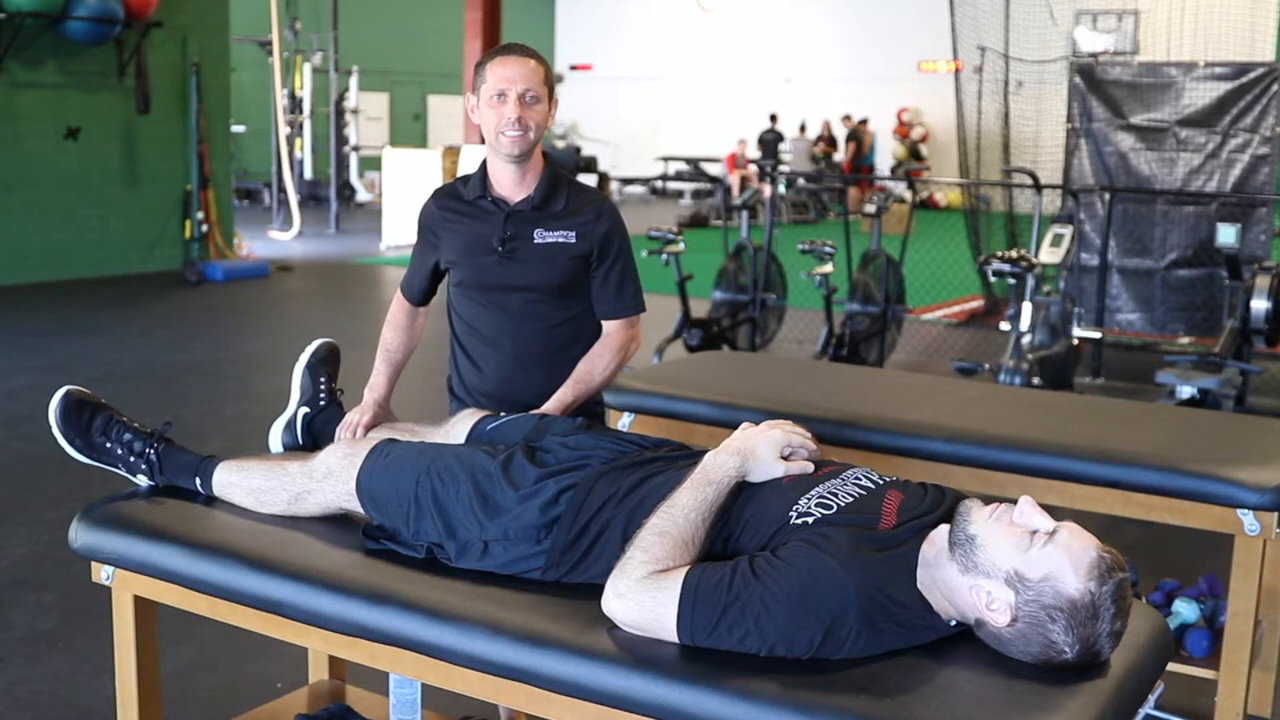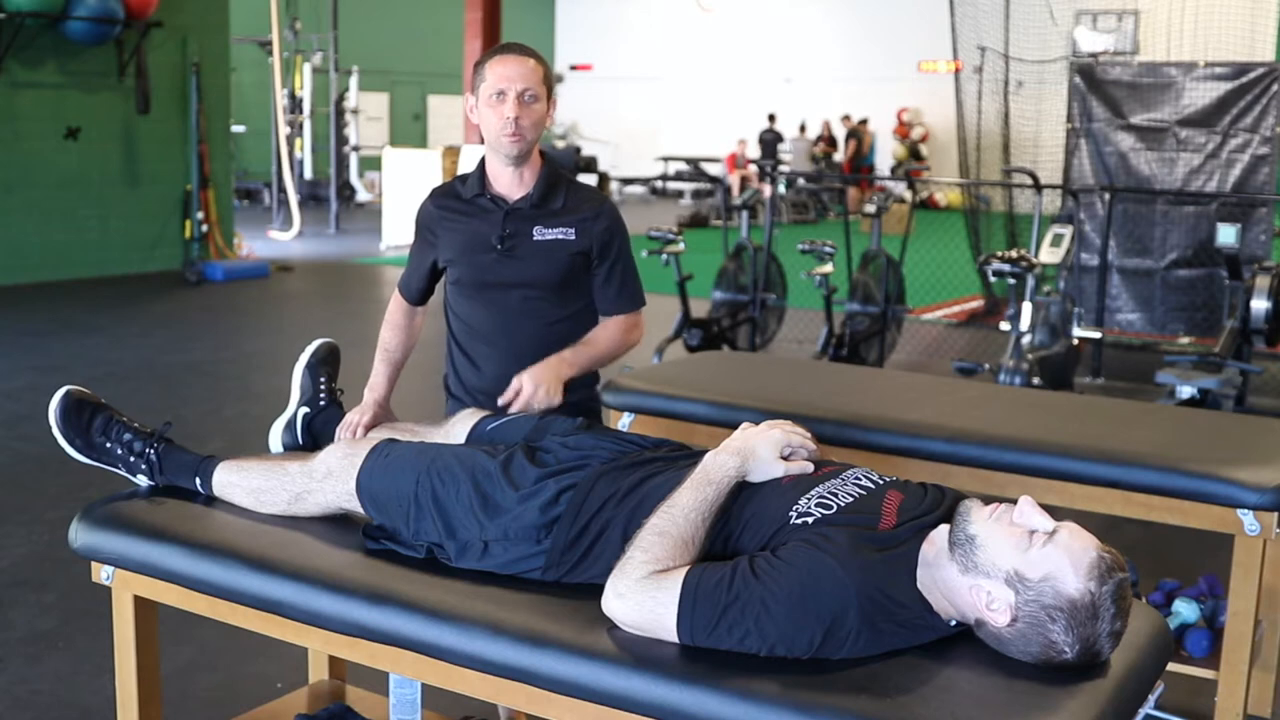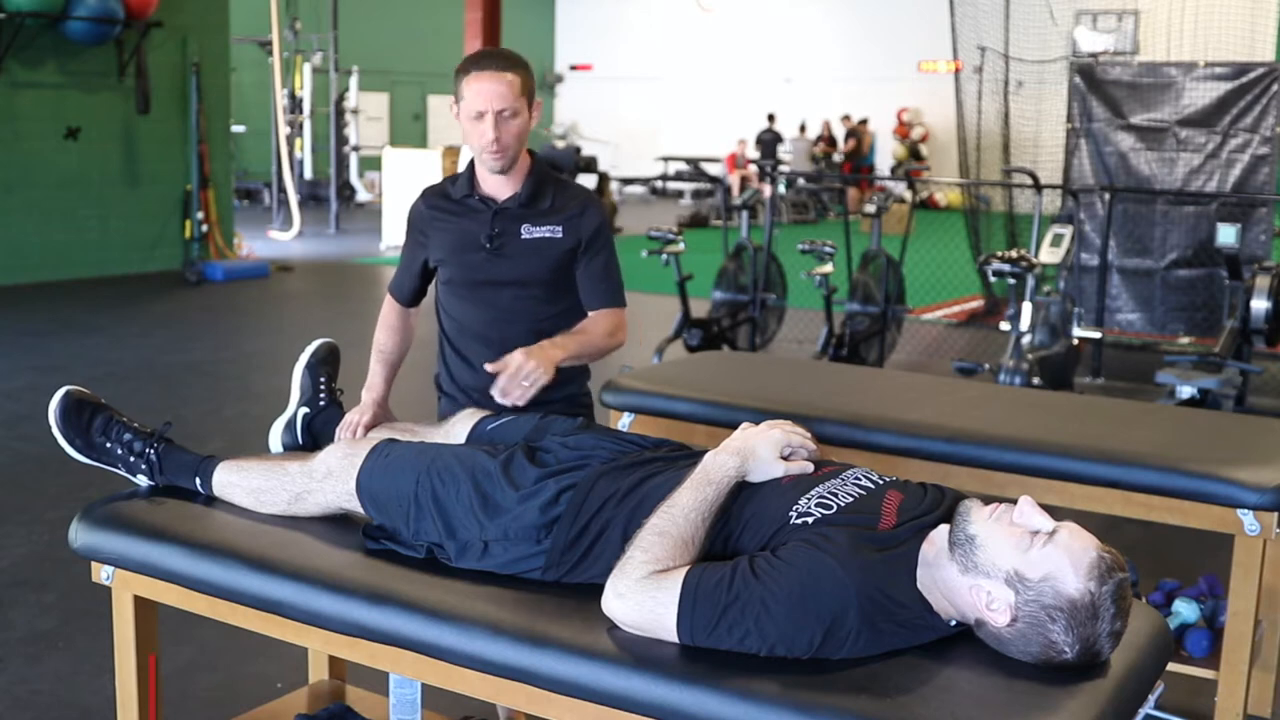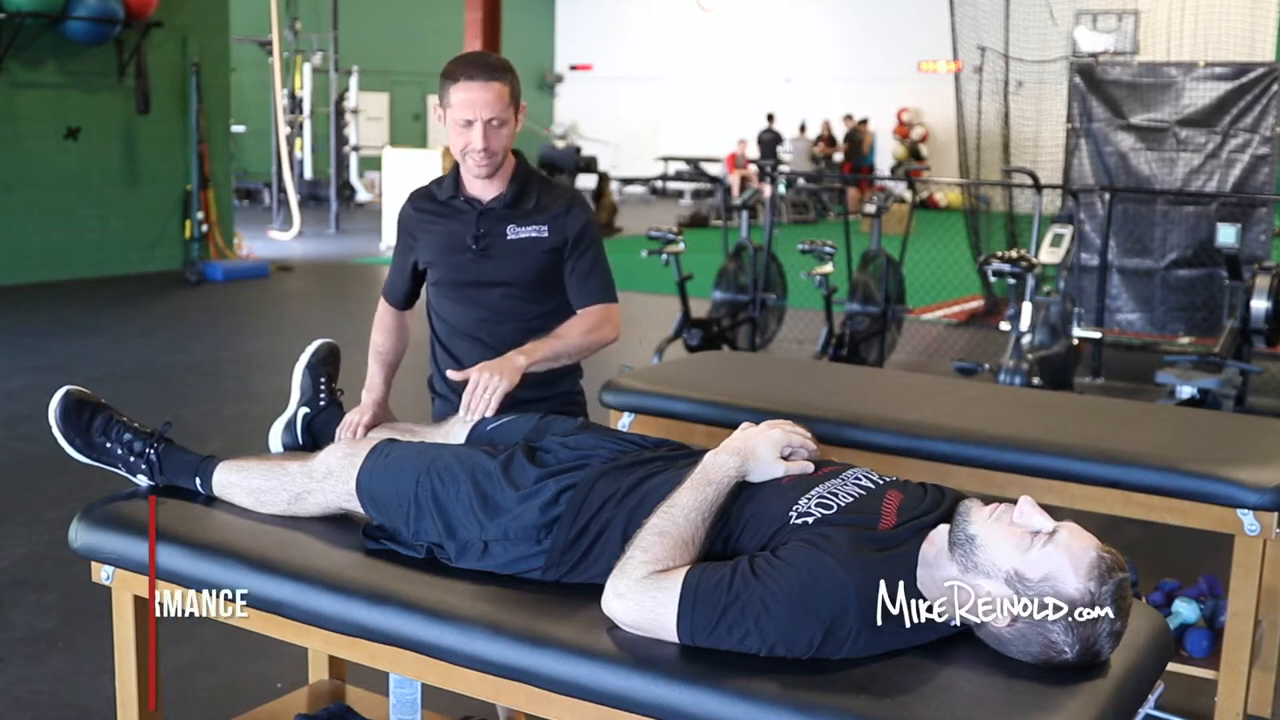
dt=0.3s
person 1, frame 1
left shoulder: (839, 594)
right shoulder: (935, 517)
left elbow: (632, 595)
left wrist: (733, 456)
right wrist: (768, 451)
left hip: (567, 514)
right hip: (644, 451)
left knee: (346, 472)
right knee: (468, 417)
left ankle: (172, 468)
right ankle: (344, 424)
person 1, frame 2
left shoulder: (836, 594)
right shoulder: (941, 521)
left elbow: (631, 599)
left wrist: (732, 456)
right wrist: (758, 455)
left hip: (566, 512)
right hip: (642, 454)
left knee: (342, 470)
right knee: (466, 420)
left ankle: (172, 469)
right ankle: (339, 428)
person 1, frame 3
left shoulder: (838, 594)
right shoulder: (939, 517)
left elbow: (632, 598)
left wrist: (731, 459)
right wrist: (760, 452)
left hip: (564, 514)
right hip: (646, 454)
left knee: (343, 473)
right knee: (471, 421)
left ankle: (172, 469)
right ankle: (342, 428)
person 1, frame 4
left shoulder: (837, 595)
right shoulder: (940, 518)
left elbow: (632, 598)
left wrist: (732, 455)
right wrist: (751, 455)
left hip: (566, 513)
right hip: (647, 454)
left knee: (343, 471)
right knee: (470, 422)
left ankle: (174, 469)
right ankle: (342, 426)
person 2, frame 1
left shoulder: (594, 216)
right shoulder: (444, 209)
left elbow: (622, 333)
right elbow: (410, 304)
left wrist: (554, 411)
right wrist: (376, 397)
person 2, frame 2
left shoulder: (591, 213)
right shoulder: (442, 208)
left elbow: (626, 323)
right elbow: (407, 303)
left wrist: (562, 365)
right wrist: (375, 396)
person 2, frame 3
left shoulder: (578, 211)
right shoulder: (432, 208)
left elbow: (611, 324)
right elbow: (400, 304)
left wrist: (550, 352)
right wrist: (374, 396)
right hip: (460, 418)
person 2, frame 4
left shoulder: (563, 210)
right shoulder: (421, 211)
left elbow: (603, 322)
right elbow: (394, 307)
left wrist: (518, 360)
right wrist: (374, 397)
right hip: (453, 420)
